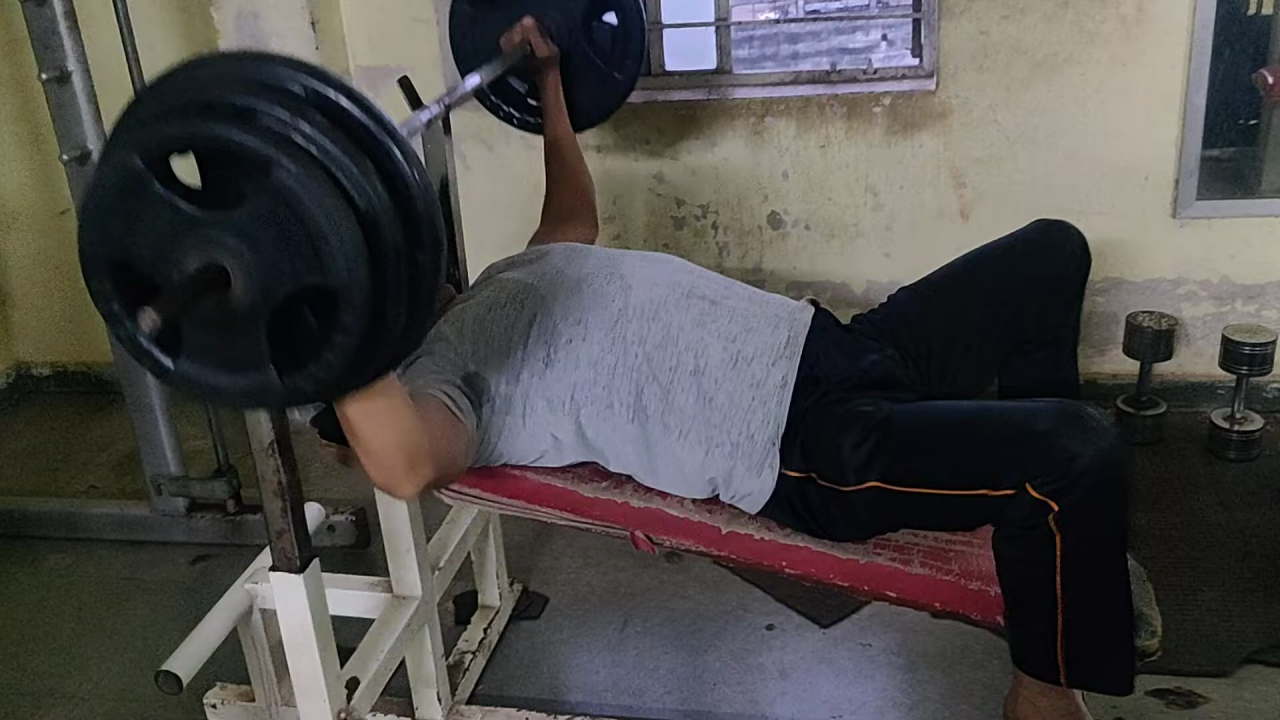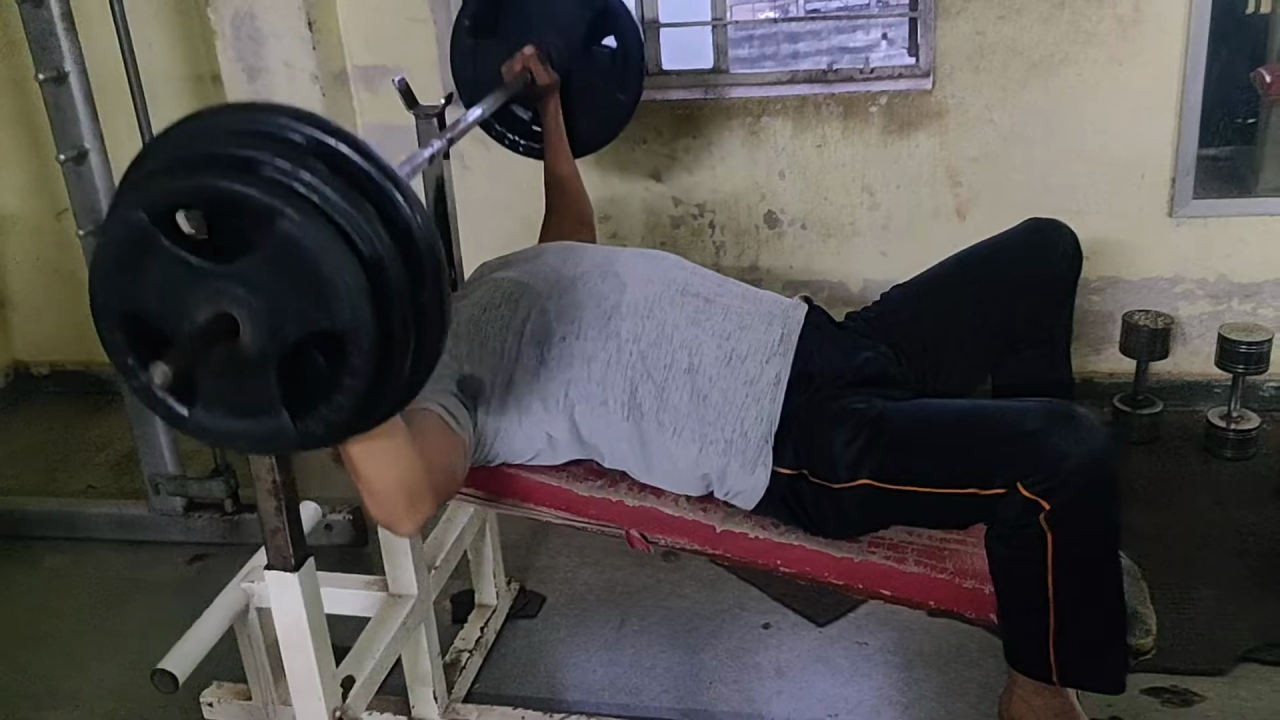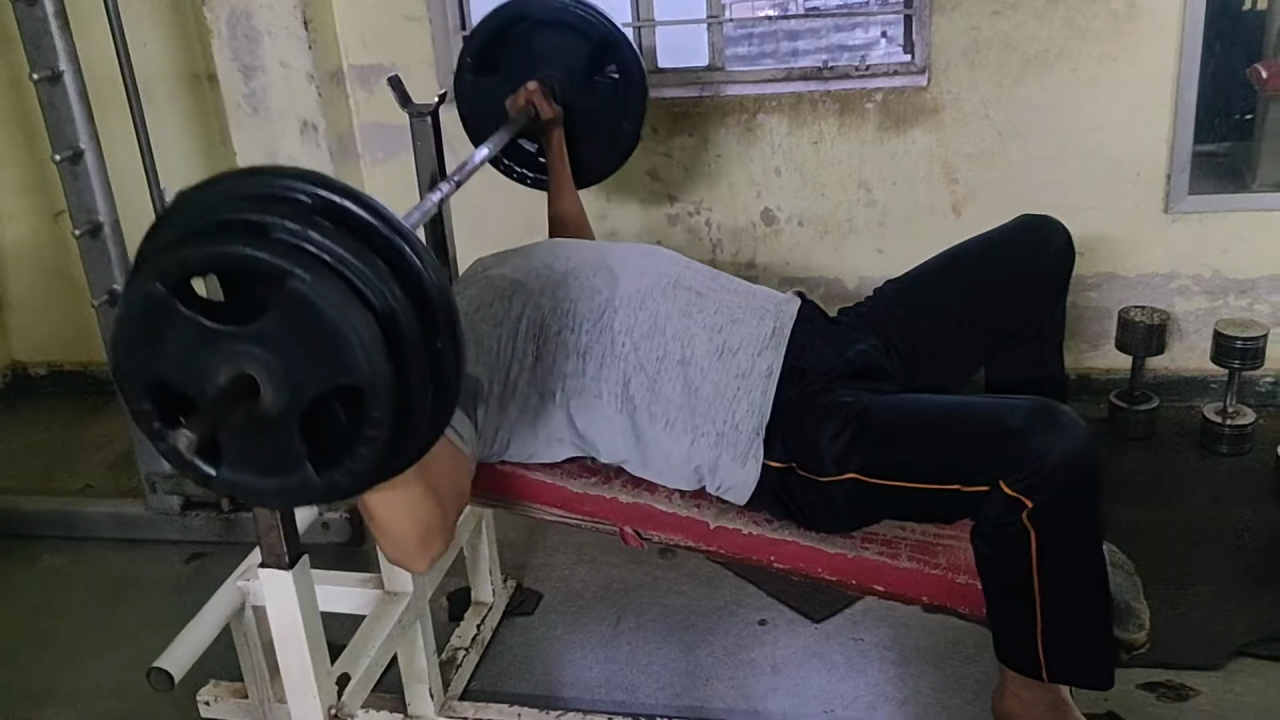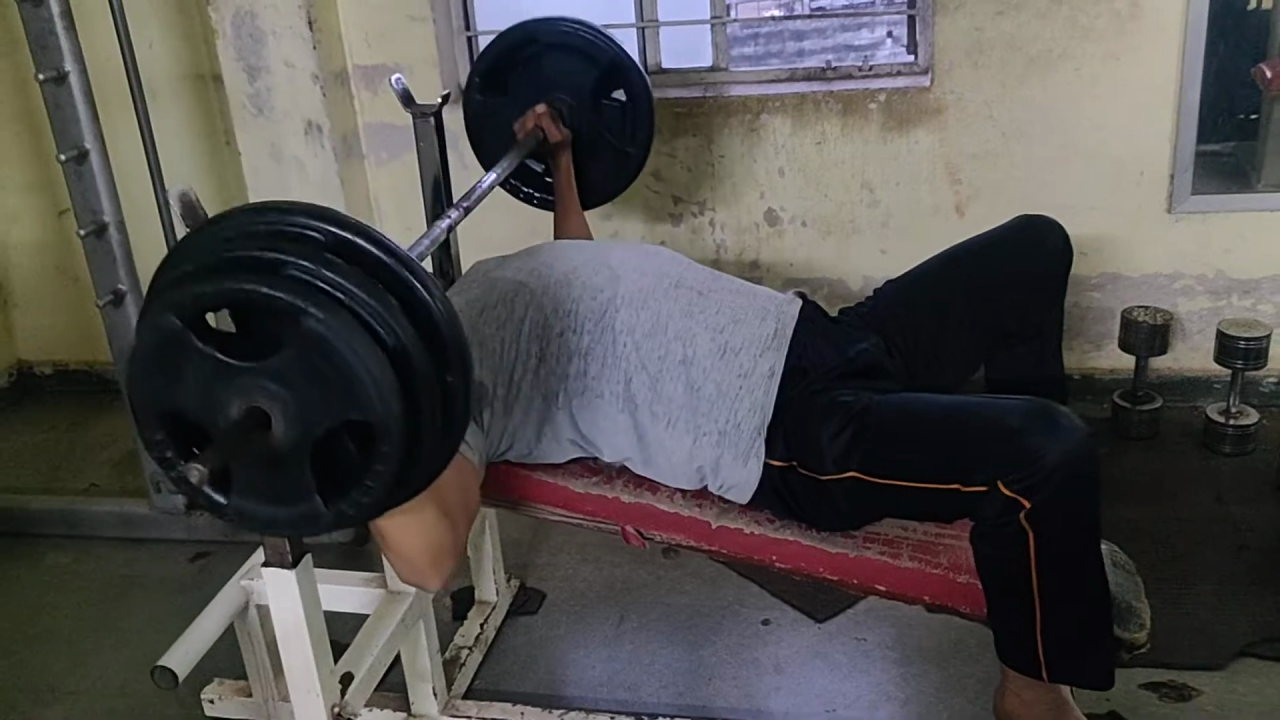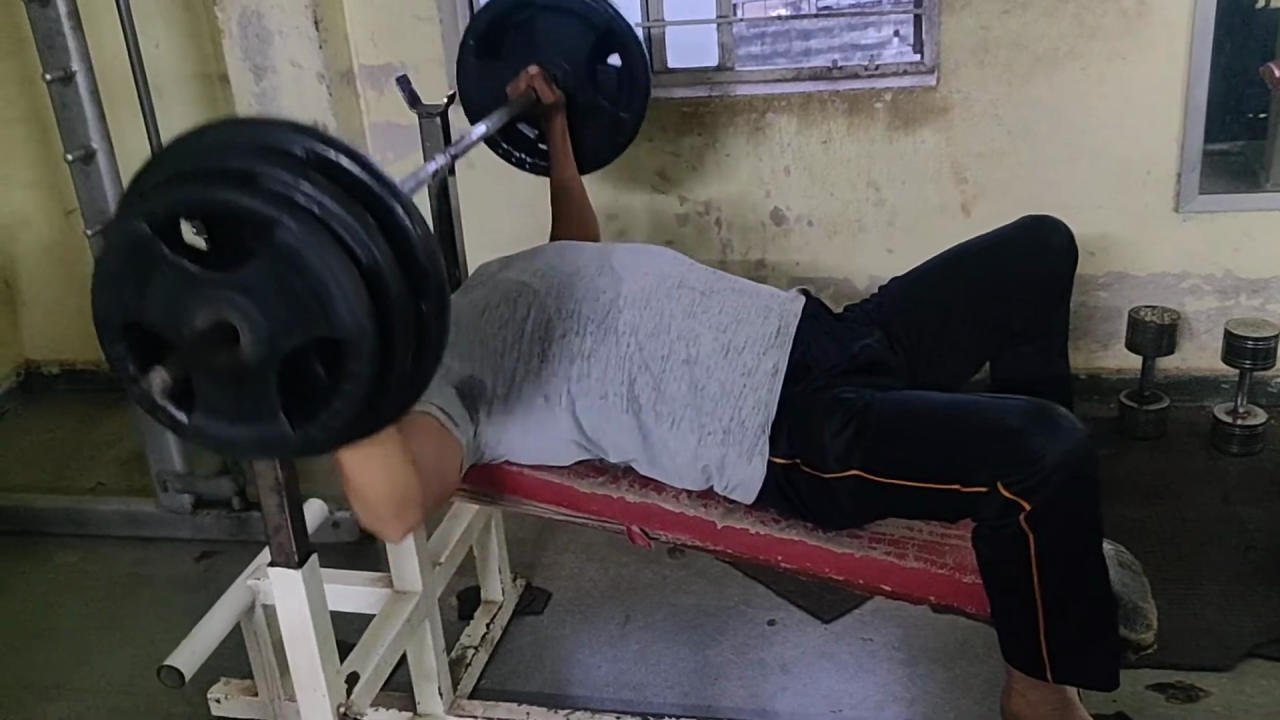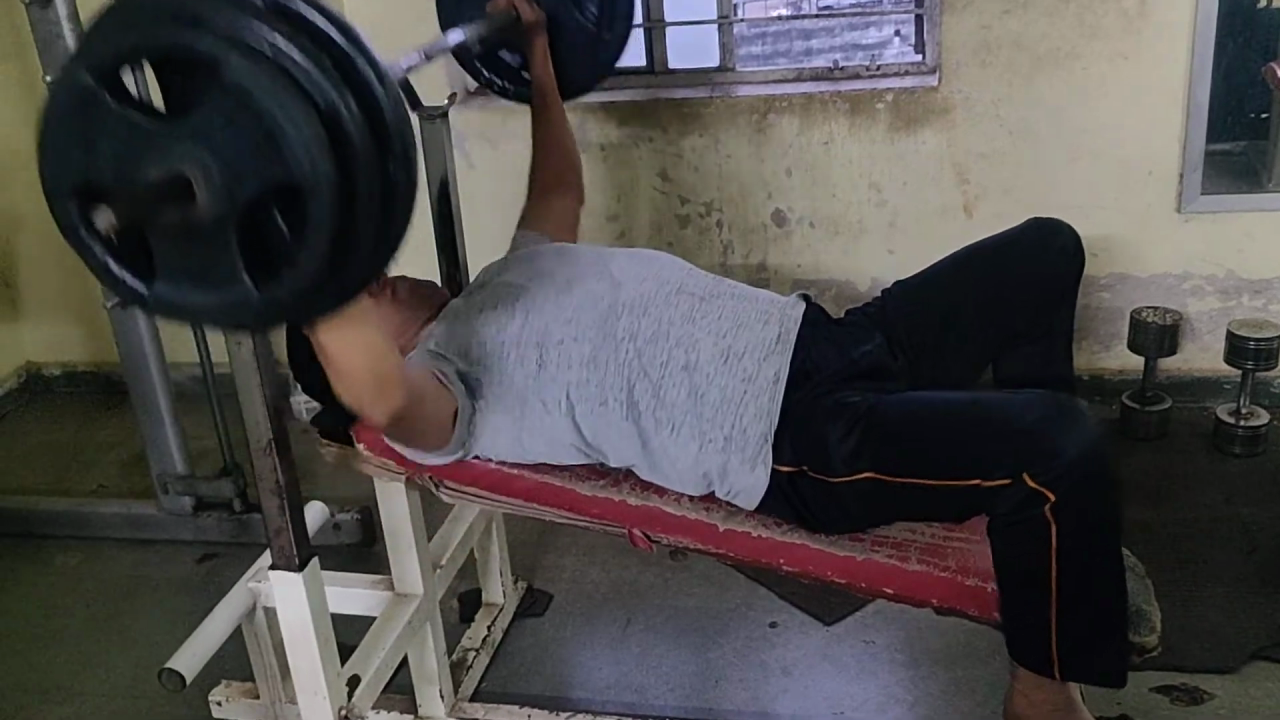
dt=0.3s
person 1, frame 1
left shoulder: (501, 282)
right shoulder: (436, 378)
left elbow: (576, 220)
right elbow: (406, 465)
left wrist: (549, 80)
left hip: (831, 353)
right hip: (809, 445)
left knee: (1051, 253)
right knee: (1080, 452)
left ankle: (1038, 514)
person 1, frame 2
left shoulder: (494, 283)
right shoulder: (434, 384)
left elbow: (573, 237)
right elbow: (407, 500)
left wrist: (549, 105)
left hip: (824, 349)
right hip: (805, 443)
left knee: (1043, 251)
right knee: (1070, 452)
left ankle: (1036, 522)
person 1, frame 3
left shoulder: (482, 283)
left elbow: (578, 270)
right elbow: (419, 538)
left wrist: (551, 136)
left hip: (818, 344)
right hip: (794, 433)
left knee: (1035, 247)
right knee: (1055, 447)
left ankle: (1033, 529)
person 1, frame 4
left shoulder: (478, 288)
right elbow: (431, 558)
left wrist: (559, 158)
left hip: (815, 342)
right hip: (793, 434)
left knee: (1033, 249)
right knee: (1051, 450)
left ankle: (1042, 535)
person 1, frame 5
left shoulder: (485, 290)
right shoulder: (440, 383)
left elbow: (580, 259)
right elbow: (397, 508)
left wrist: (555, 123)
left hip: (822, 340)
right hip: (799, 434)
left knee: (1039, 247)
right knee: (1053, 450)
left ankle: (1042, 529)
person 1, frame 6
left shoulder: (500, 288)
right shoulder: (432, 374)
left elbow: (560, 195)
right elbow: (378, 396)
left hip: (825, 345)
right hip: (804, 438)
left knee: (1045, 250)
right knee: (1065, 441)
left ankle: (1044, 519)
